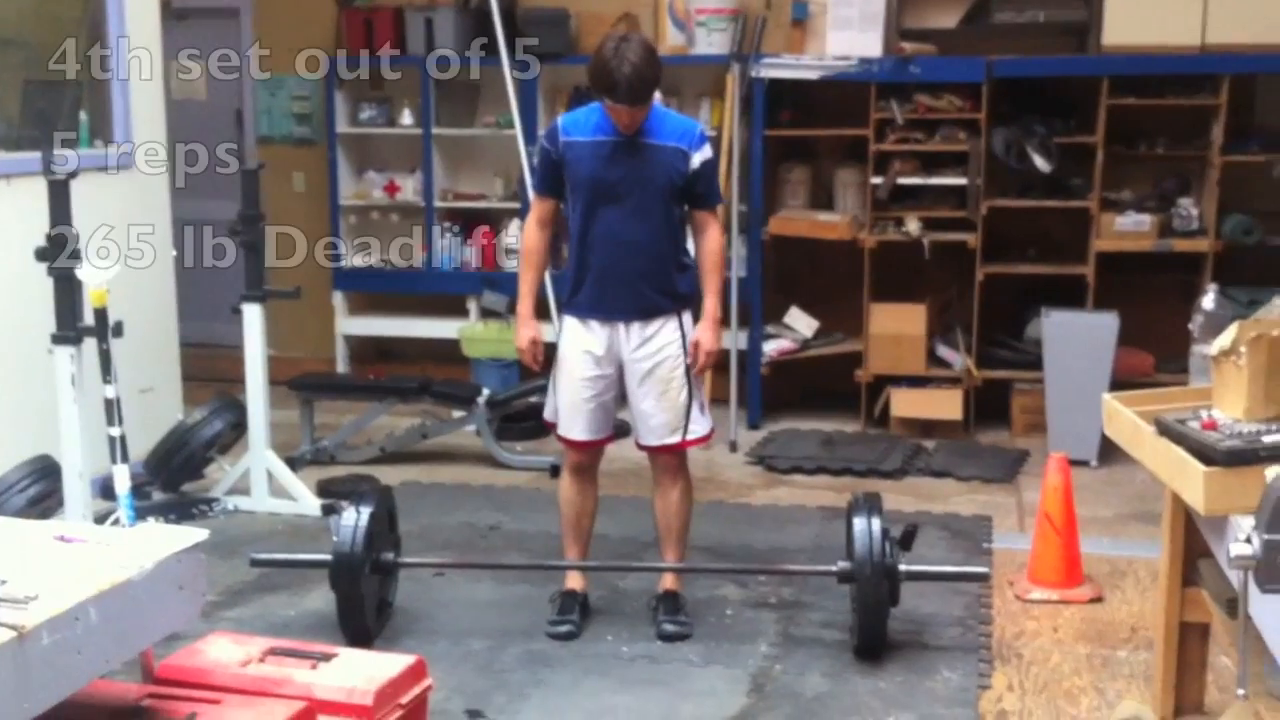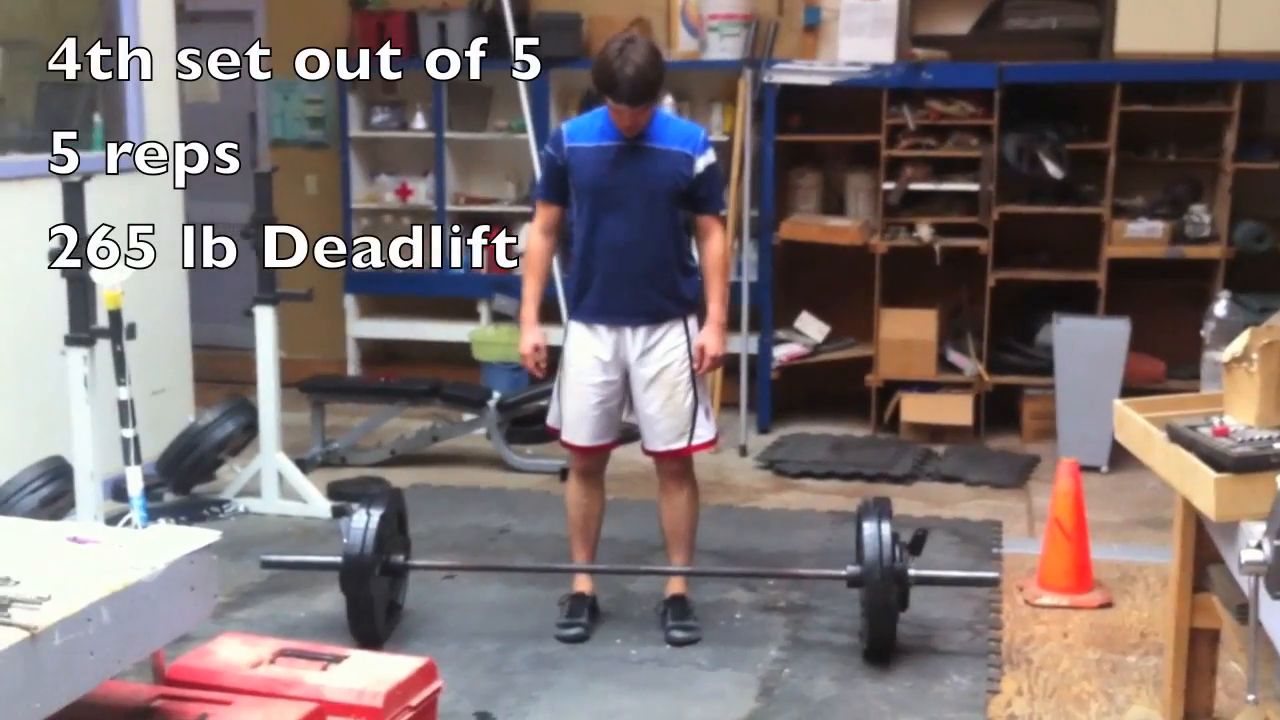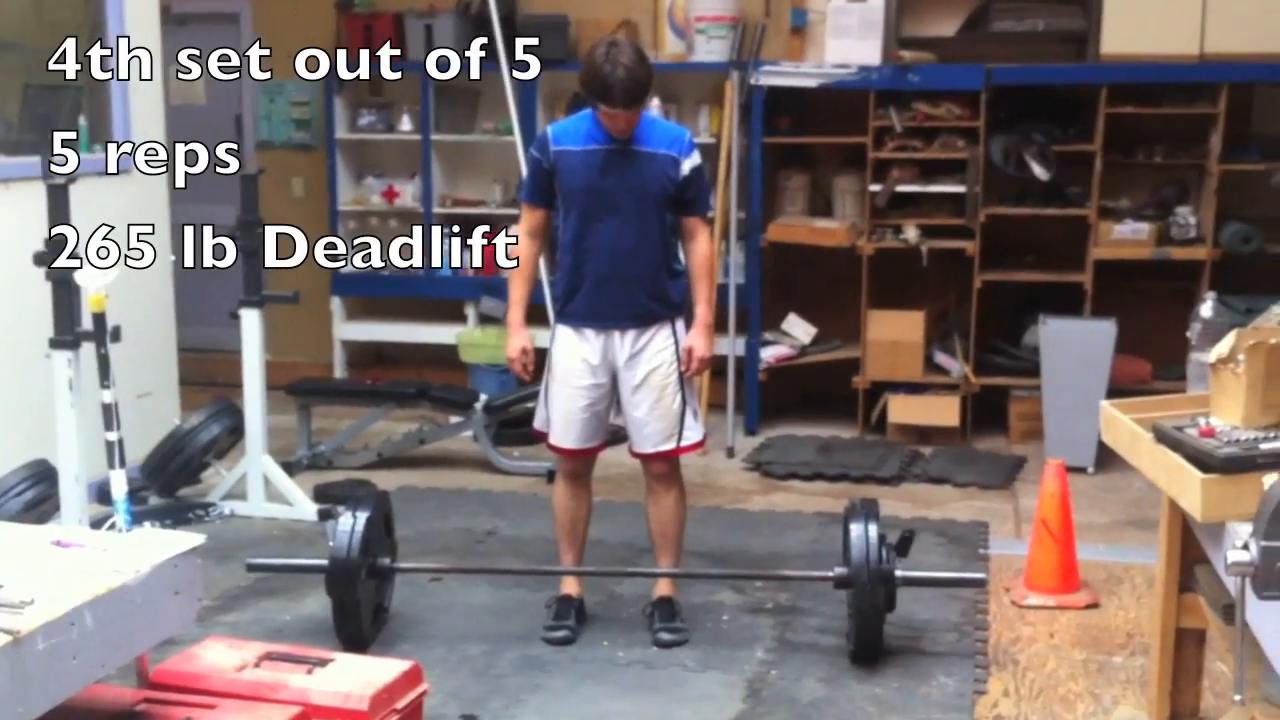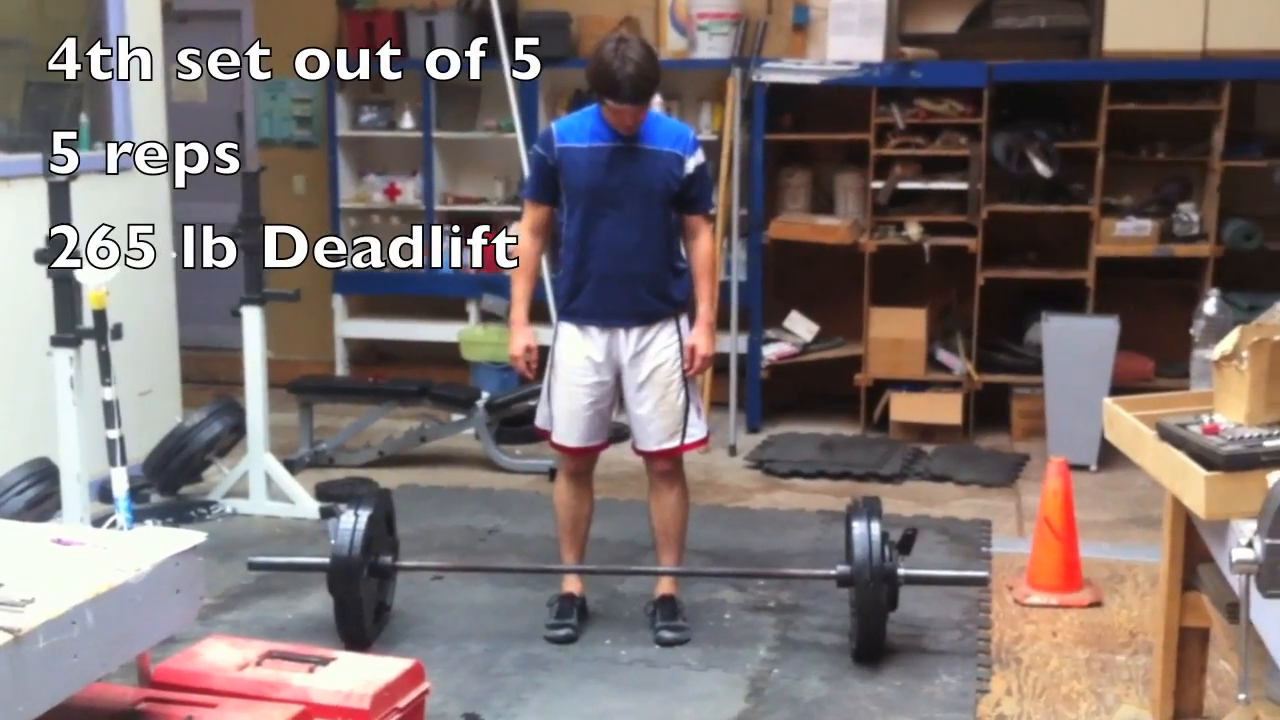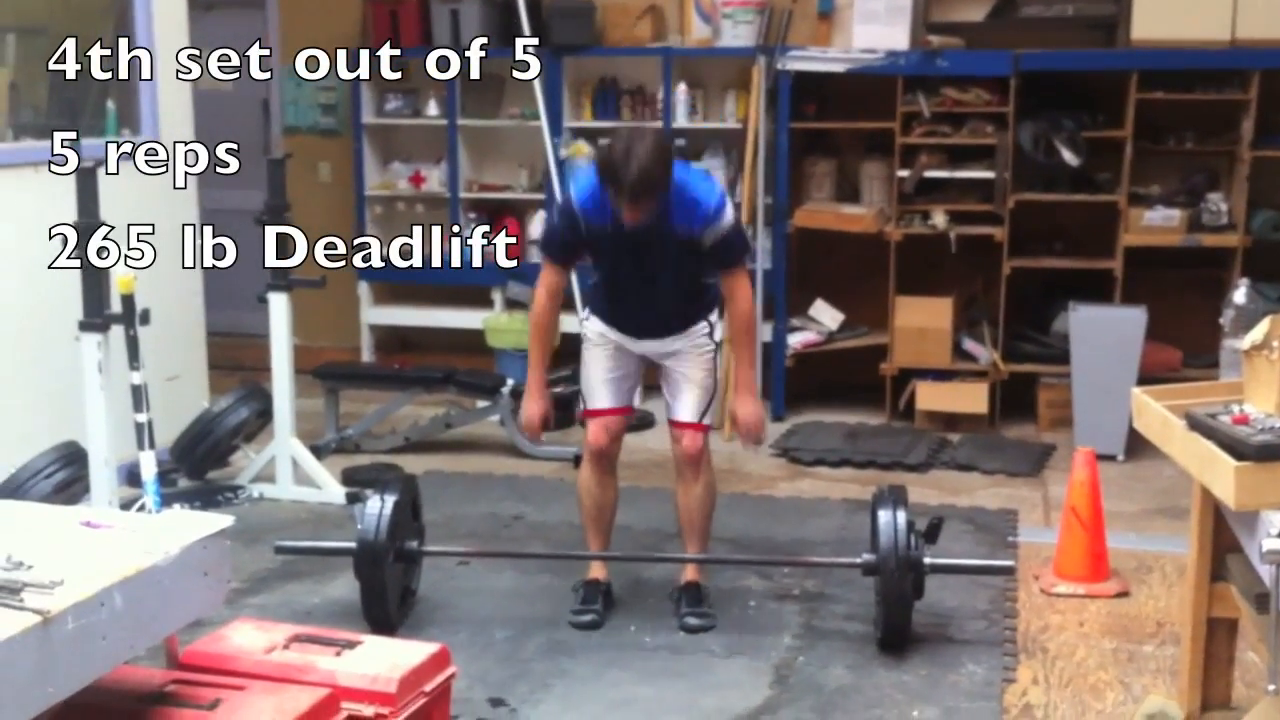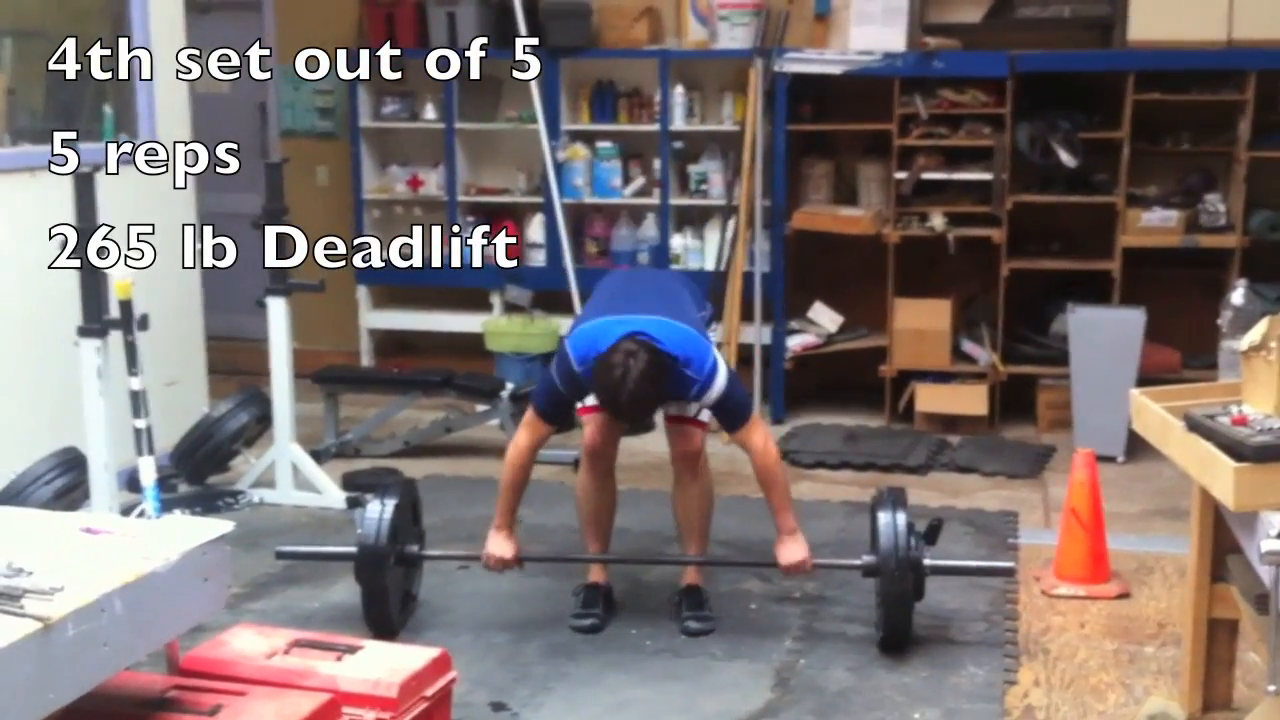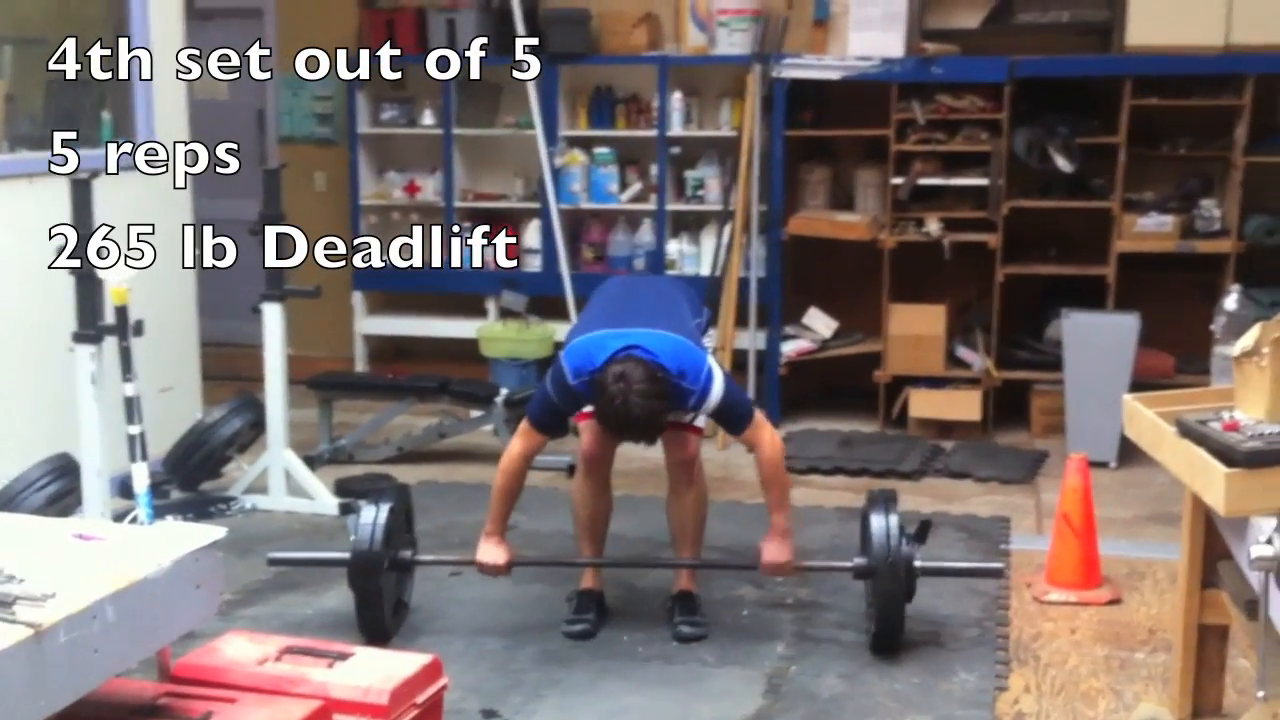
dt=0.5s
person 1, frame 1
left shoulder: (688, 139)
right shoulder: (564, 135)
left elbow: (708, 230)
right elbow: (539, 223)
left wrist: (710, 317)
right wrist: (526, 311)
left hip: (663, 320)
right hip: (584, 319)
left knee: (669, 455)
right knee: (578, 455)
left ankle: (670, 585)
right ankle: (574, 583)
person 1, frame 2
left shoulder: (691, 145)
right shoulder: (568, 140)
left elbow: (711, 235)
right elbow: (543, 230)
left wrist: (715, 321)
right wrist: (529, 319)
left hip: (667, 326)
right hip: (590, 325)
left knee: (674, 460)
right knee: (584, 459)
left ankle: (677, 590)
right ankle: (582, 587)
person 1, frame 3
left shoulder: (677, 146)
right shoulder: (555, 143)
left elbow: (697, 237)
right elbow: (529, 234)
left wrist: (703, 323)
right wrist: (516, 323)
left hip: (655, 329)
right hip: (577, 328)
left knee: (662, 463)
right knee: (572, 461)
left ankle: (664, 591)
right ankle: (569, 589)
person 1, frame 4
left shoulder: (681, 145)
right shoulder: (558, 140)
left elbow: (698, 235)
right elbow: (532, 231)
left wrist: (705, 322)
right wrist: (519, 320)
left hip: (658, 329)
right hip: (580, 327)
left knee: (665, 462)
right knee: (574, 460)
left ankle: (667, 589)
right ankle: (571, 587)
person 1, frame 5
left shoulder: (706, 201)
right shoulder: (580, 199)
left elbow: (738, 292)
right elbow: (550, 290)
left wrist: (744, 389)
right wrist: (536, 386)
left hip: (687, 326)
right hip: (611, 325)
left knee: (691, 449)
right knee: (599, 443)
left ankle: (692, 577)
right ankle: (596, 574)
person 1, frame 6
left shoulder: (697, 363)
right shoulder: (579, 359)
left elbow: (759, 443)
right elbow: (525, 440)
left wrist: (789, 534)
right wrist: (501, 529)
left knee: (690, 449)
right knee: (595, 445)
left ankle: (692, 582)
right ankle: (596, 578)
person 1, frame 7
left shoulder: (695, 374)
right shoulder: (573, 372)
left elbow: (767, 439)
right elbow: (520, 449)
left wrist: (779, 533)
right wrist: (493, 535)
left knee: (684, 458)
right knee: (592, 453)
left ankle: (685, 588)
right ankle: (589, 585)
